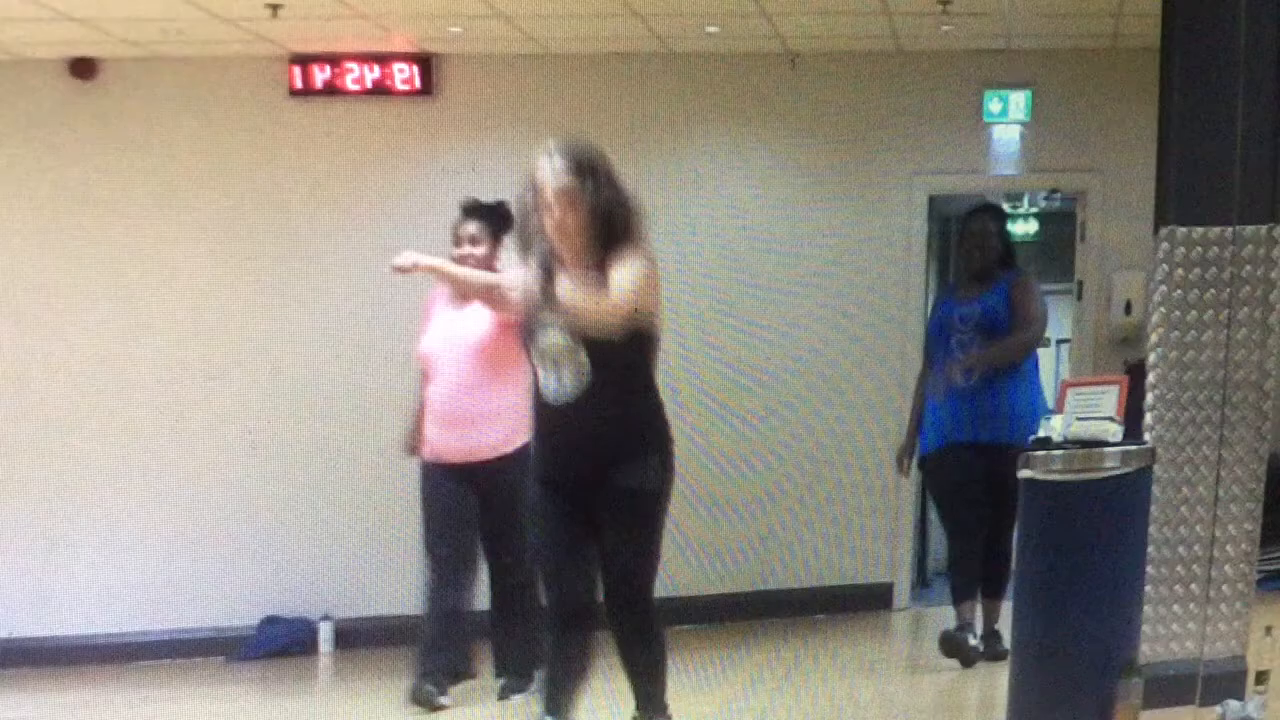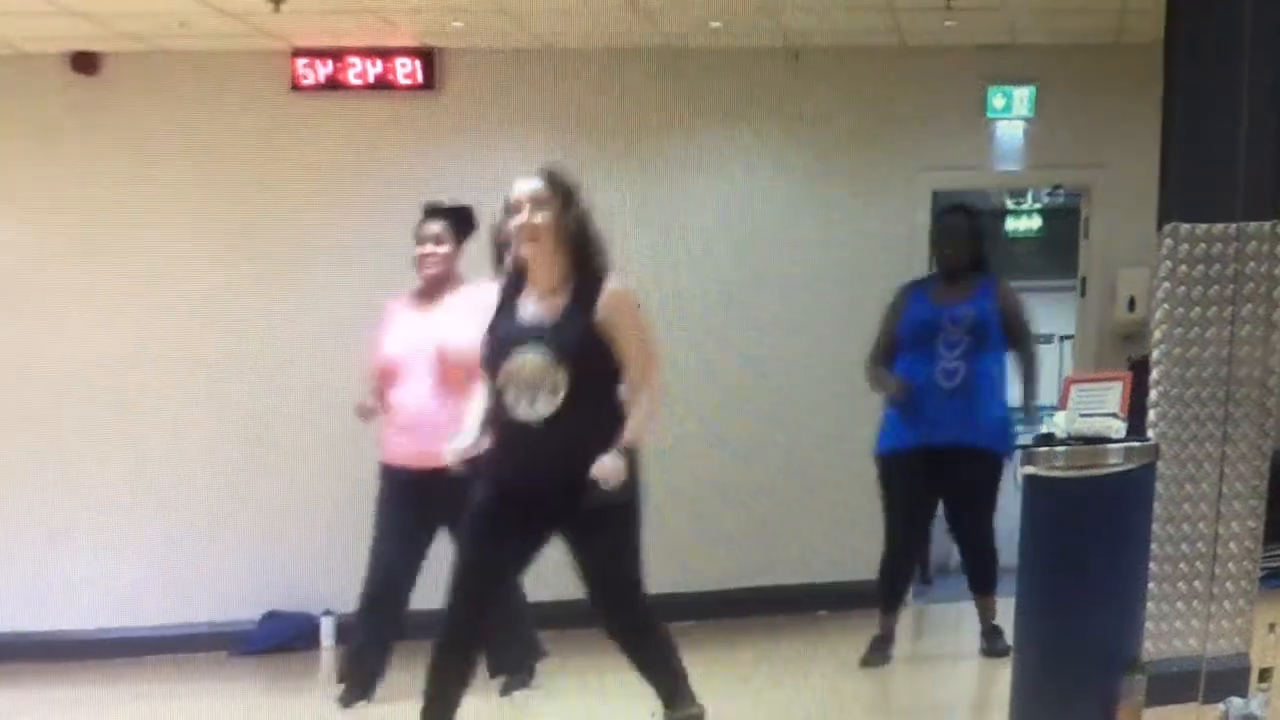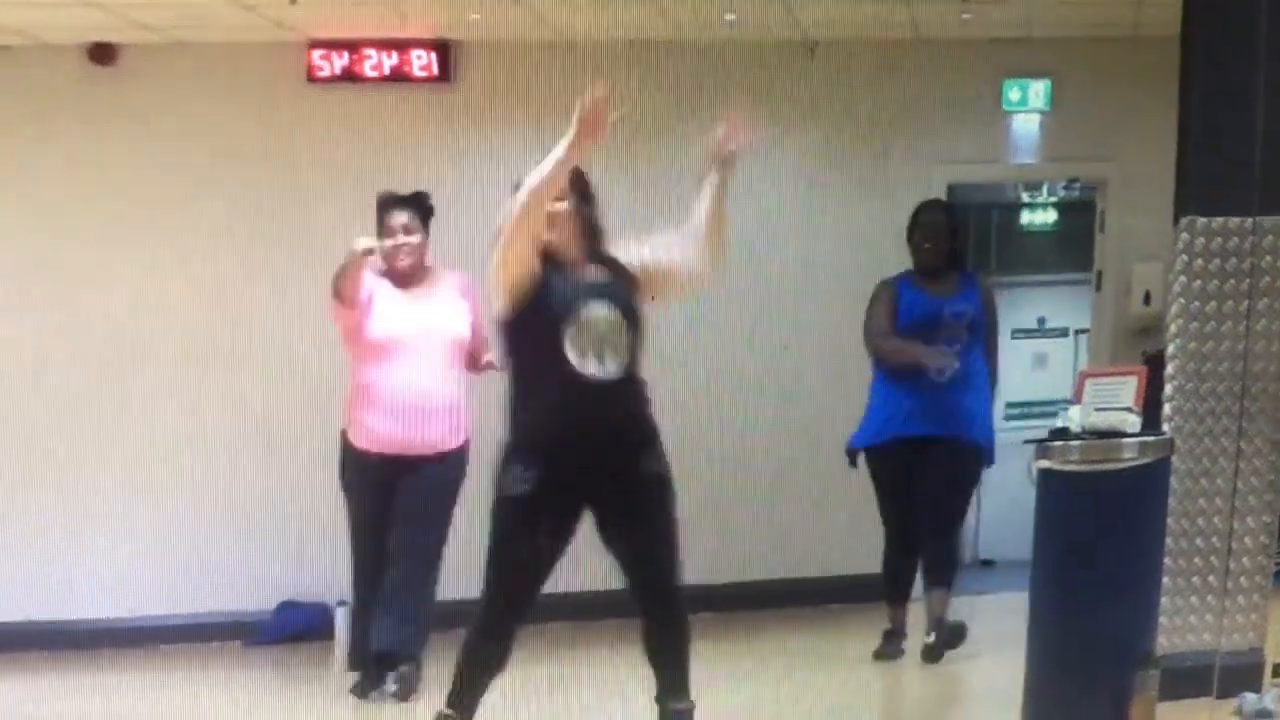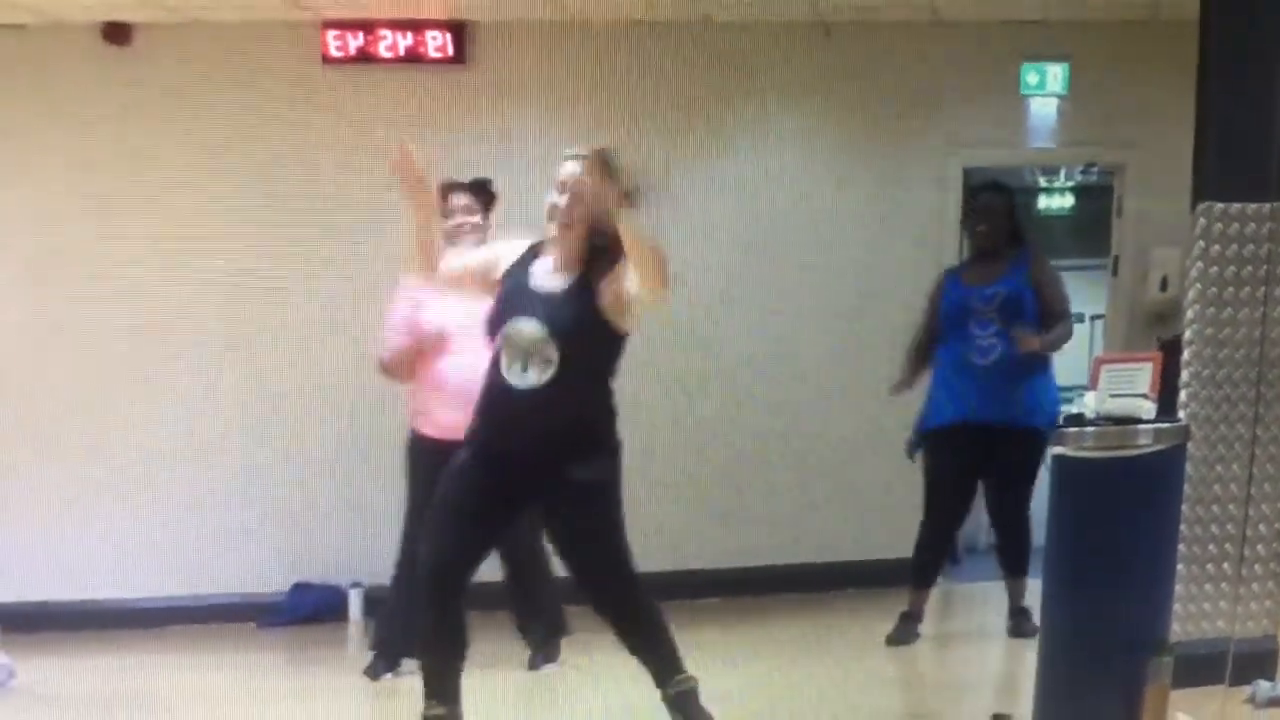
dt=0.5s
person 1, frame 1
left shoulder: (630, 264)
right shoulder: (537, 271)
left elbow: (609, 313)
left wrist: (539, 291)
left hip: (629, 465)
right hip: (556, 469)
left knee: (628, 602)
right knee: (568, 604)
person 1, frame 2
left shoulder: (605, 298)
right shoulder: (500, 301)
left elbow: (646, 379)
left wrist: (622, 451)
left hip: (592, 485)
right hip: (512, 484)
left knee: (624, 612)
right knee: (464, 613)
person 1, frame 3
left shoulder: (622, 266)
right shoulder: (523, 271)
left elbow: (701, 254)
right elbow: (514, 226)
left wrist: (720, 170)
right wrist: (573, 143)
left hip: (630, 462)
right hip: (540, 464)
left knee: (662, 596)
right knee: (504, 605)
person 1, frame 4
left shoulder: (612, 278)
right shoulder: (517, 258)
left elbow: (659, 282)
right elbow: (438, 271)
left wrist: (615, 213)
left hip: (576, 462)
right hip: (493, 457)
left knee: (614, 590)
right knee: (437, 582)
person 2, frame 1
right shoulder: (439, 299)
left elbow: (499, 296)
right wrist: (417, 423)
left hip: (506, 455)
right hip: (443, 459)
left knee: (512, 562)
right knee: (447, 565)
left ankle: (518, 667)
right ankle: (438, 671)
person 2, frame 2
left shoulder: (484, 298)
right shoulder: (397, 310)
right wrist: (373, 402)
left hip: (468, 463)
right hip: (403, 467)
right knee: (386, 571)
left ankle: (516, 660)
right ankle: (361, 674)
person 2, frame 3
left shoulder: (456, 287)
right shoulder: (366, 286)
left elbow: (474, 350)
right elbow: (341, 290)
left wrist: (486, 360)
right wrist: (357, 257)
left hip: (441, 450)
right hip: (369, 450)
left knee: (416, 554)
right knee: (370, 555)
left ankle: (401, 655)
right ankle: (372, 663)
person 2, frame 4
right shoulder: (419, 283)
right elbow: (393, 365)
right wrist: (416, 345)
right hip: (436, 437)
left knee: (520, 537)
right knee: (421, 542)
left ankle: (545, 633)
right ankle: (394, 645)
person 3, frame 1
left shoulder: (1019, 287)
right shoulder: (946, 299)
left elbow: (1028, 338)
right elbow: (929, 369)
left wrist: (974, 361)
right wrist: (911, 434)
left hip: (1009, 432)
right hip: (950, 433)
left knee: (997, 531)
right knee: (962, 530)
left ankle: (990, 630)
right ankle: (965, 629)
person 3, frame 2
left shoulder: (996, 293)
right shoulder: (910, 296)
left elbow: (1025, 345)
right elbow: (877, 359)
left wrist: (1030, 397)
right wrist: (884, 380)
left hip: (976, 434)
right hip: (910, 436)
left knee: (974, 529)
right knee: (904, 536)
left ankle: (989, 625)
right ankle: (884, 635)
person 3, frame 3
left shoulder: (976, 292)
right shoulder: (892, 291)
left elbow: (988, 360)
right elbow: (879, 344)
left wrist: (987, 421)
right wrist: (921, 354)
left hip: (959, 428)
right hip: (895, 427)
left knee: (940, 521)
right knee: (902, 528)
left ankle: (937, 623)
right ankle: (895, 629)
person 3, frame 4
left shoulder: (1033, 268)
right shoulder: (949, 281)
left elbow: (1063, 324)
right elbow: (925, 343)
left wrist: (1042, 343)
right wrist: (911, 374)
left hip: (1020, 413)
right hip: (954, 415)
left knee: (1010, 511)
right knee: (941, 513)
left ankle: (1018, 607)
right ankle: (912, 613)
